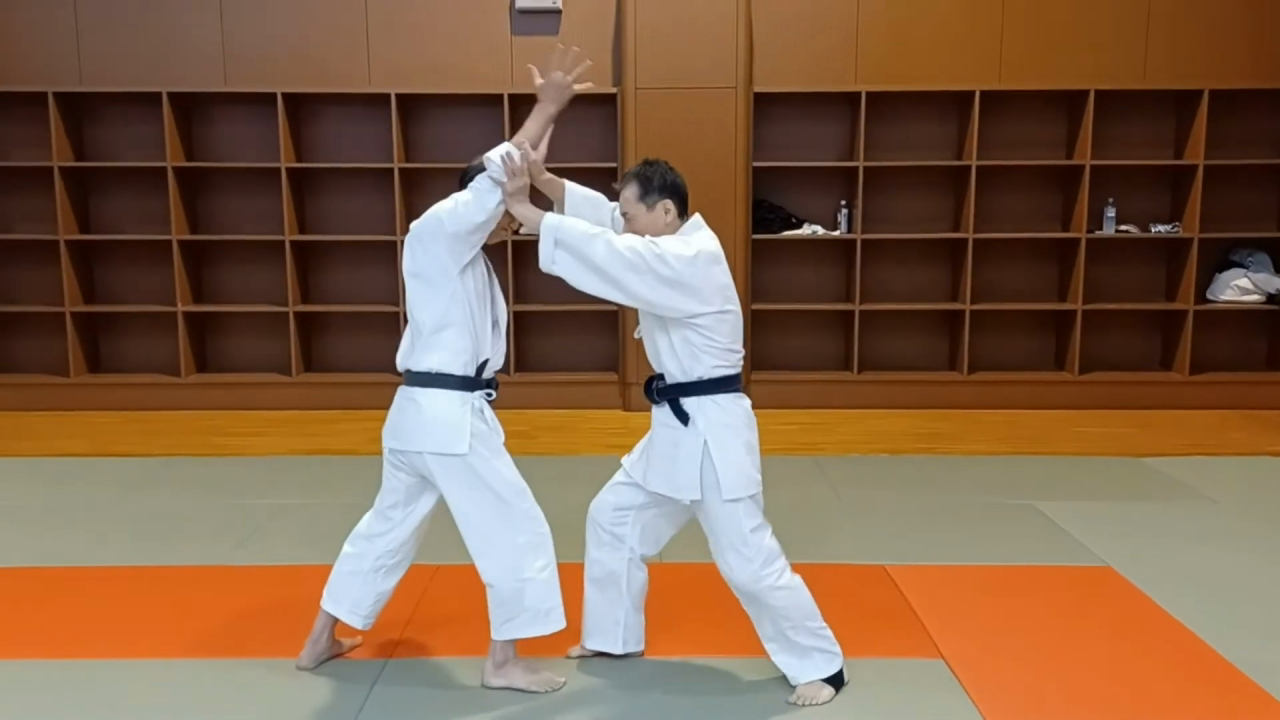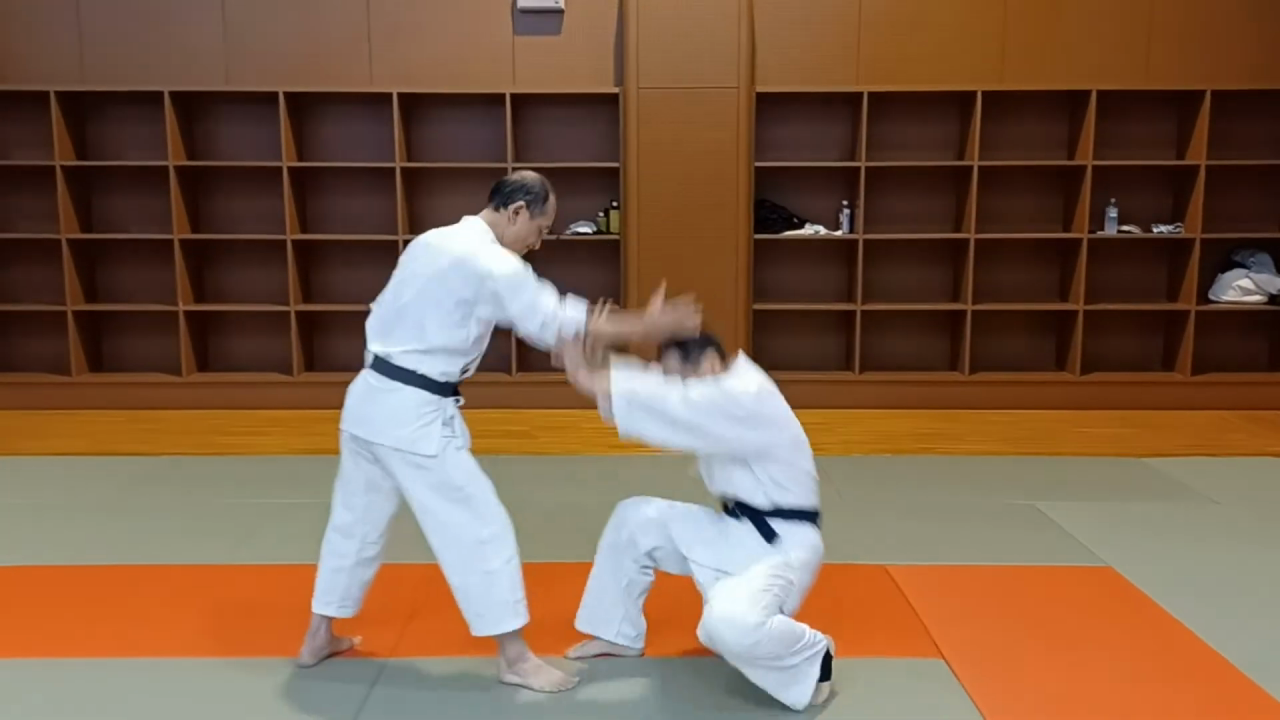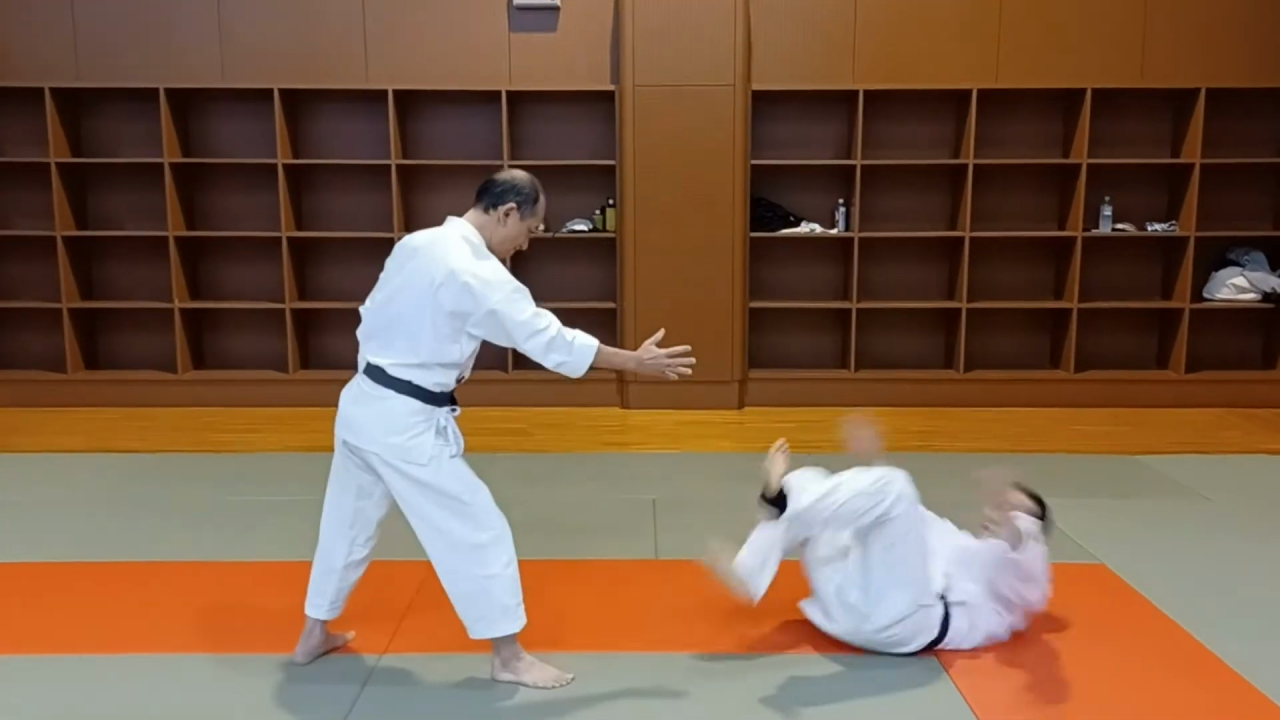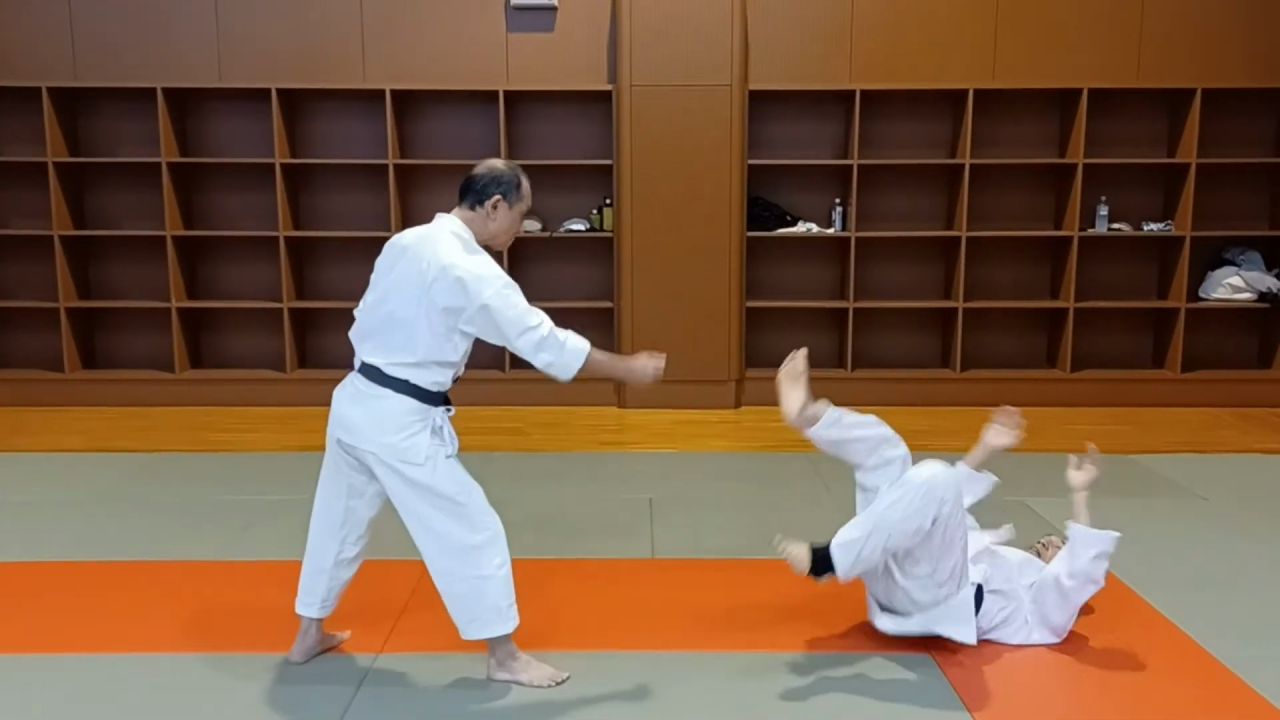
dt=0.5s
person 1, frame 1
left shoulder: (461, 253)
right shoulder: (436, 231)
right elbow: (496, 182)
right wrist: (547, 108)
left hip: (419, 411)
right hip: (450, 418)
left knee: (388, 525)
right knee: (516, 529)
left ankle: (322, 640)
right ankle: (503, 661)
person 1, frame 2
left shoulder: (435, 241)
right shoulder: (486, 261)
left elbow: (386, 312)
right elbow: (556, 320)
right wrist: (646, 327)
left hip: (371, 395)
right hip: (416, 415)
left knee: (355, 518)
right knee: (479, 528)
left ankle: (319, 636)
right ankle: (514, 656)
person 1, frame 3
left shoulder: (416, 243)
right shoulder: (478, 275)
left elbow: (372, 315)
right elbow: (551, 341)
right wrist: (637, 361)
left hip: (362, 403)
right hip: (409, 424)
left knee: (348, 523)
right knee: (478, 532)
left ankle: (314, 634)
right ankle: (508, 656)
person 1, frame 4
left shoulder: (405, 242)
right shoulder: (470, 271)
left elbow: (370, 319)
right elbow: (541, 340)
right wrist: (626, 368)
left hip: (355, 402)
right hip: (403, 422)
left knee: (338, 521)
right knee: (471, 532)
left ankle: (309, 633)
right ankle: (503, 654)
person 2, frame 1
left shoulder: (690, 260)
right shoulder: (676, 248)
left elbow: (608, 253)
right elbow: (599, 216)
left wrist: (525, 212)
right wrist: (543, 181)
left hip: (712, 428)
right hip: (676, 425)
left knee: (750, 562)
right knee: (613, 520)
left ankle: (821, 664)
right ankle: (615, 637)
person 2, frame 2
left shoulder: (748, 400)
right shoulder: (725, 388)
left elbow: (673, 408)
right elbow: (653, 386)
left wrist: (591, 380)
right wrist: (595, 370)
left hip: (782, 545)
right hip: (740, 531)
left knee: (729, 623)
right knee: (634, 518)
left ankle: (811, 657)
right ankle: (617, 635)
person 2, frame 3
left shoulder: (1017, 586)
right shoulder: (960, 544)
left elbow: (1020, 578)
right elbow: (882, 521)
left wrist: (1008, 524)
right wrist: (870, 462)
left hip: (897, 619)
right hip: (858, 600)
left knee: (888, 487)
right knee: (809, 483)
left ankle: (780, 501)
right ankle: (748, 574)
person 2, frame 4
left shoulder: (1040, 608)
right shoulder: (995, 556)
left elbow: (1080, 571)
right elbow: (941, 513)
left wrist: (1079, 495)
right wrist: (984, 451)
left hip: (932, 600)
right hip: (893, 572)
left knee: (934, 481)
right knee: (886, 454)
left ankle: (824, 560)
right ankle: (806, 413)
